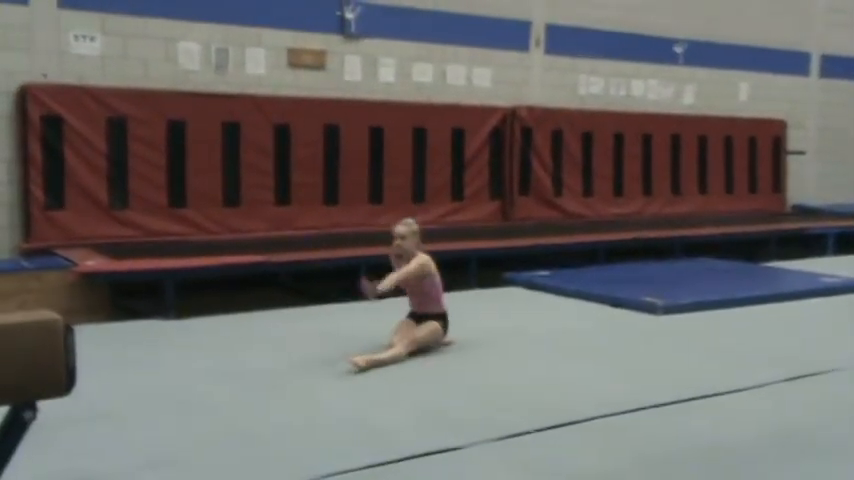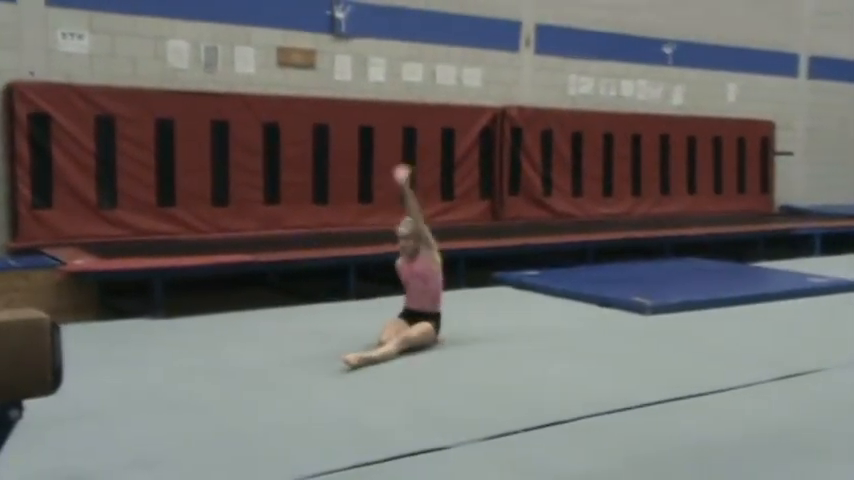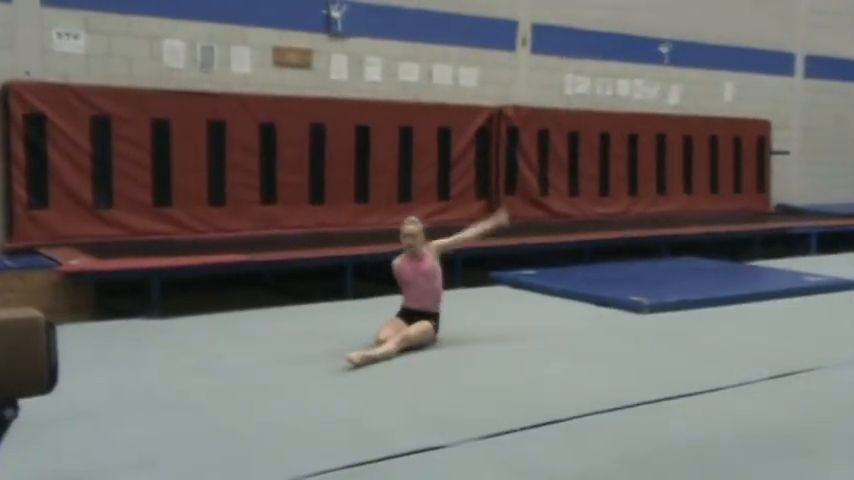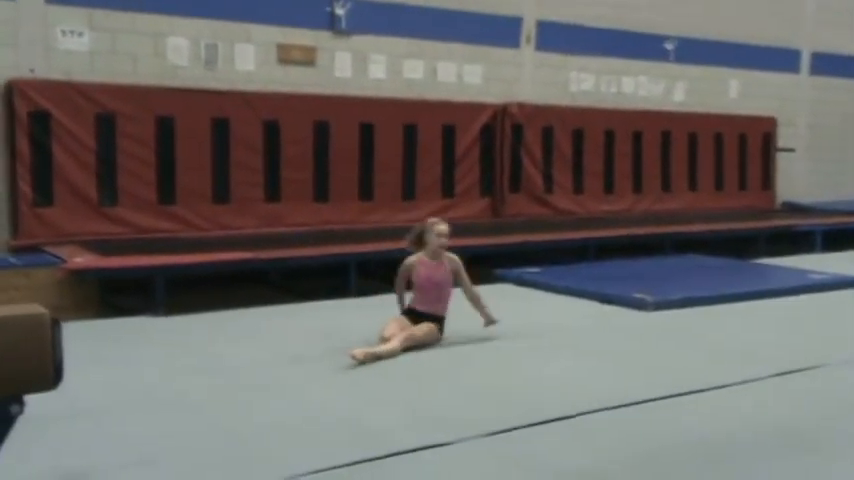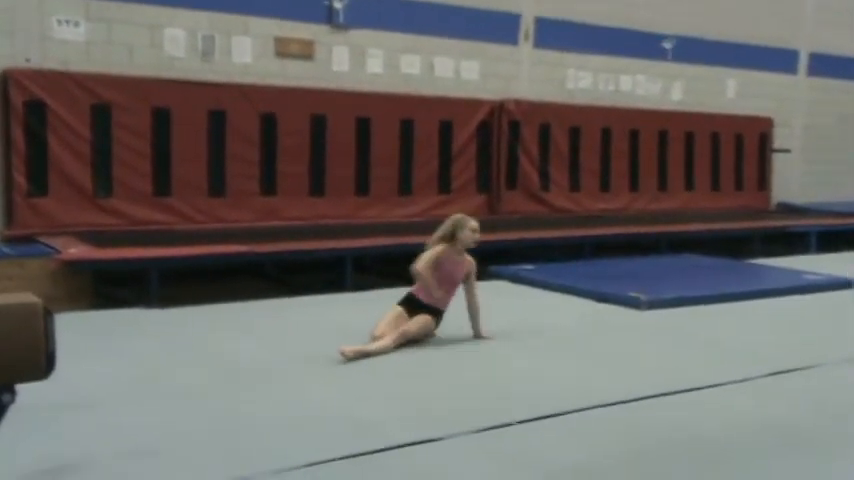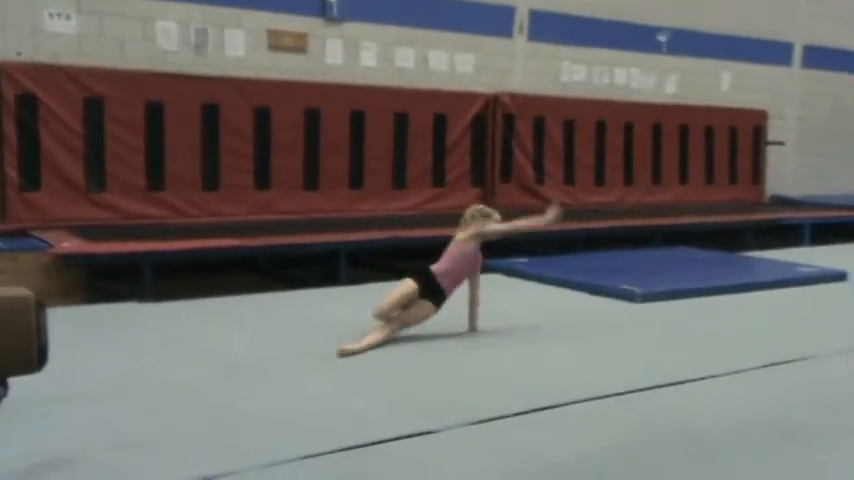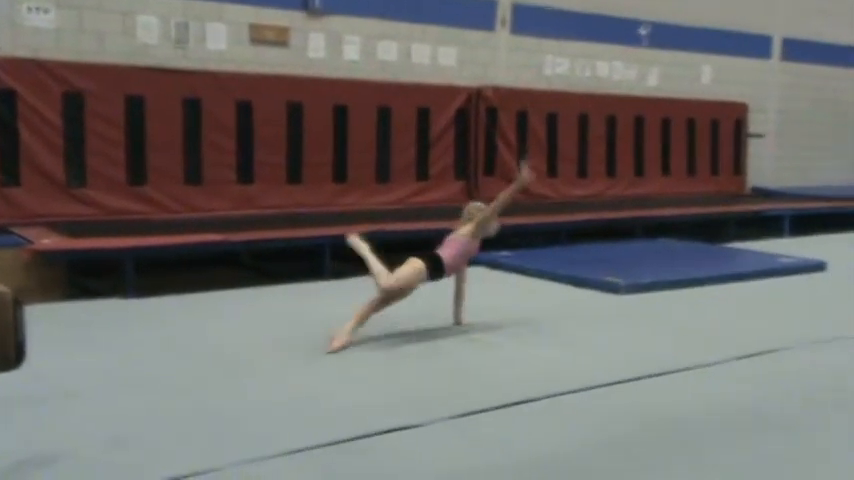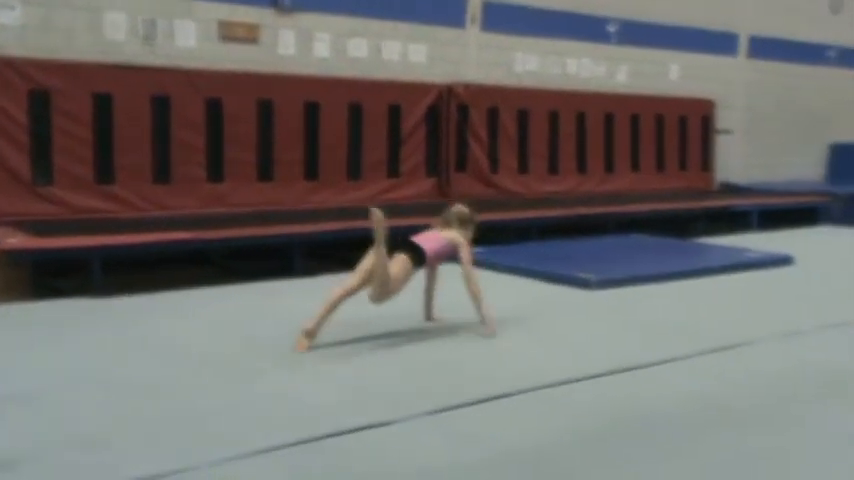
dt=0.2s
person 1, frame 1
left shoulder: (422, 261)
right shoulder: (397, 260)
left elbow: (400, 275)
left wrist: (379, 288)
left hip: (436, 319)
right hip: (415, 315)
left knee: (408, 343)
right knee: (396, 342)
right ankle: (428, 341)
person 1, frame 2
left shoulder: (429, 250)
right shoulder: (400, 263)
left elbow: (418, 218)
left wrist: (405, 186)
left hip: (429, 319)
right hip: (407, 315)
left knee: (401, 341)
right knee: (385, 340)
person 1, frame 3
left shoulder: (433, 249)
right shoulder: (397, 264)
left elbow: (466, 236)
left wrist: (494, 221)
left hip: (429, 318)
right hip: (406, 314)
left knee: (402, 338)
right knee: (382, 337)
left ankle: (369, 355)
person 1, frame 4
left shoulder: (452, 261)
right shoulder: (412, 262)
left elbow: (469, 291)
right elbow: (400, 284)
left wrist: (487, 316)
right wrist: (402, 306)
left hip: (434, 320)
right hip: (412, 313)
left knee: (406, 337)
right knee: (387, 336)
left ankle: (373, 352)
person 1, frame 5
left shoulder: (469, 264)
right shoulder: (440, 250)
left elbow: (472, 298)
right elbow: (418, 268)
left wrist: (477, 330)
right wrist: (436, 294)
left hip: (432, 314)
right hip: (412, 302)
left knee: (399, 335)
right knee: (381, 334)
person 1, frame 6
left shoulder: (477, 255)
right shoulder: (471, 232)
left elbow: (474, 291)
right elbow: (508, 227)
left wrist: (472, 324)
right wrist: (543, 220)
left hip: (437, 295)
right hip: (424, 280)
left knee: (395, 325)
right knee: (381, 313)
person 1, frame 7
left shoulder: (465, 247)
right shoulder: (475, 227)
left elbow: (460, 282)
right elbow: (497, 205)
left wrist: (457, 318)
right wrist: (518, 184)
left hip: (432, 266)
right hip: (426, 262)
left knee: (384, 298)
right knee: (387, 286)
left ankle: (346, 333)
right ankle: (364, 249)
person 1, frame 8
left shoulder: (436, 231)
right shoulder: (460, 241)
left elbow: (431, 273)
right elbow: (470, 277)
left wrist: (428, 312)
right wrist: (483, 315)
left hip: (398, 246)
right hip: (412, 253)
left knee: (353, 283)
right knee: (378, 294)
left ankle: (313, 326)
